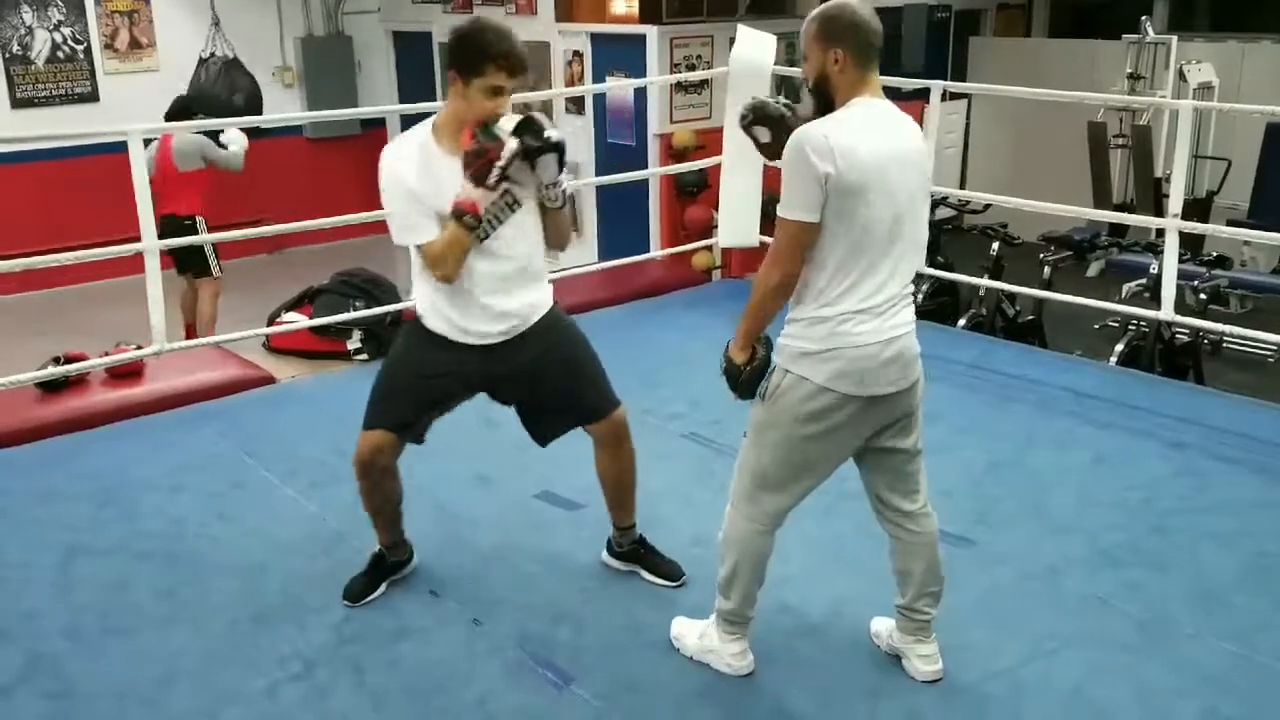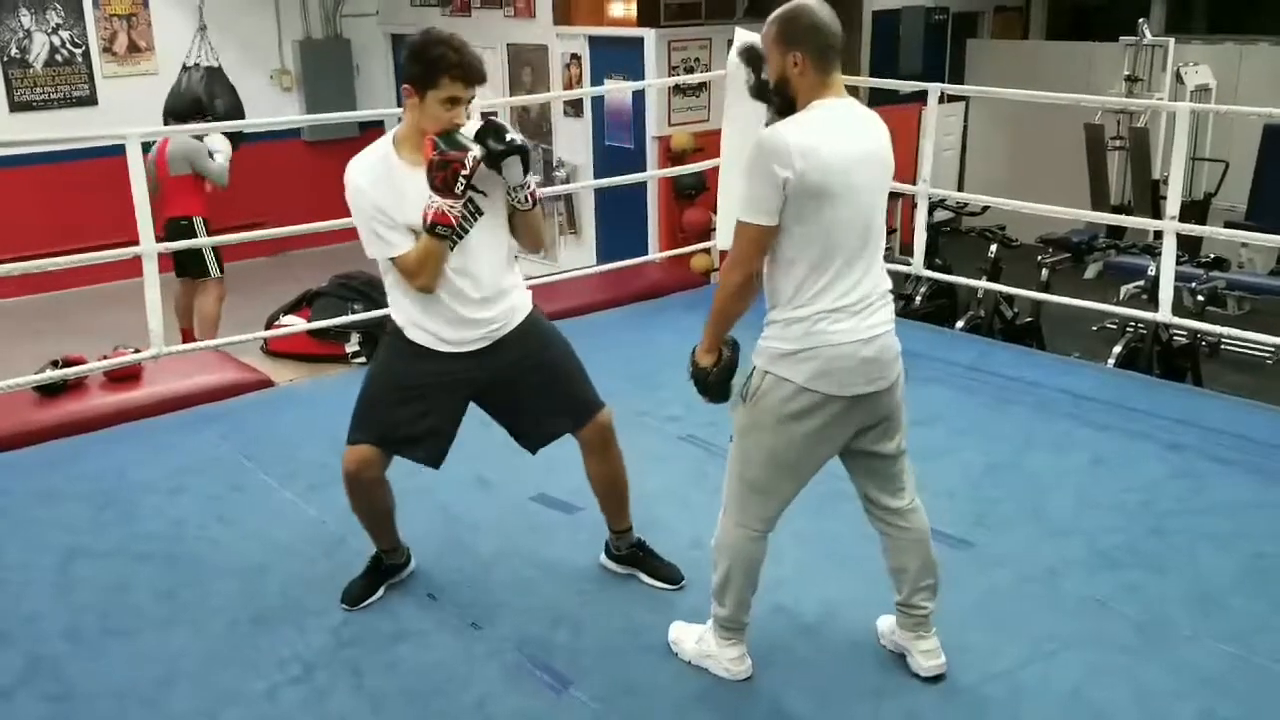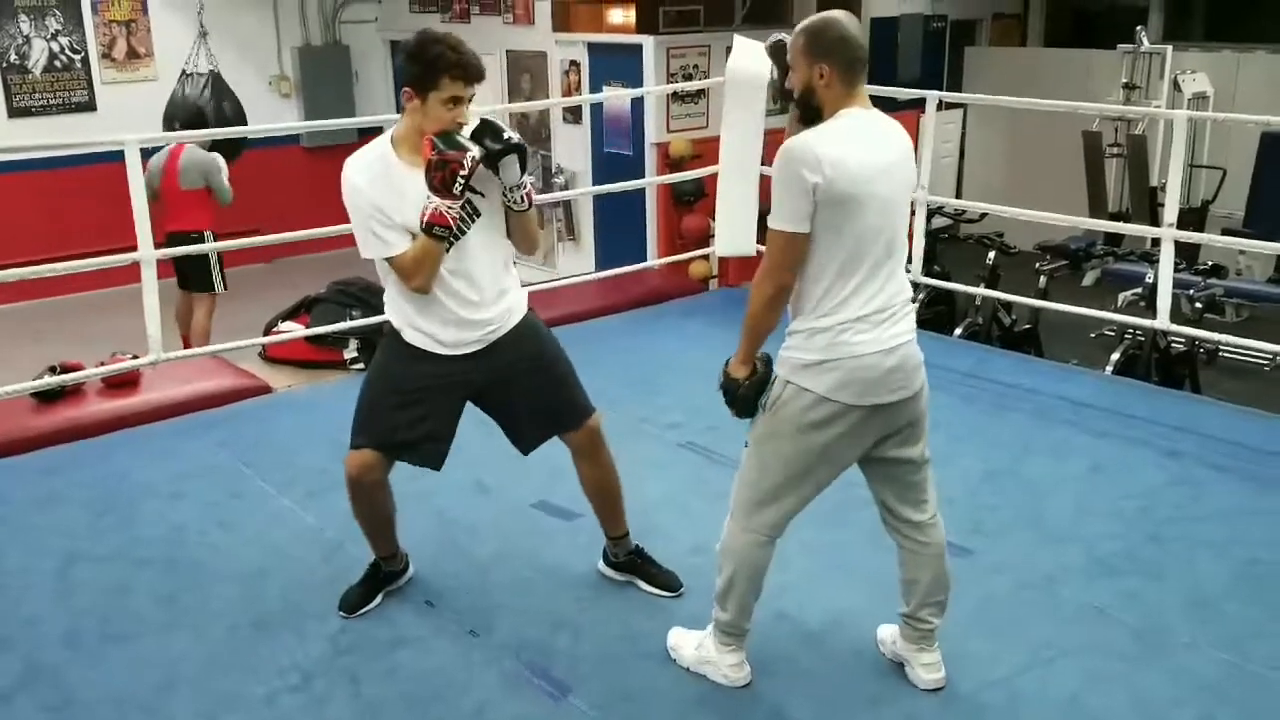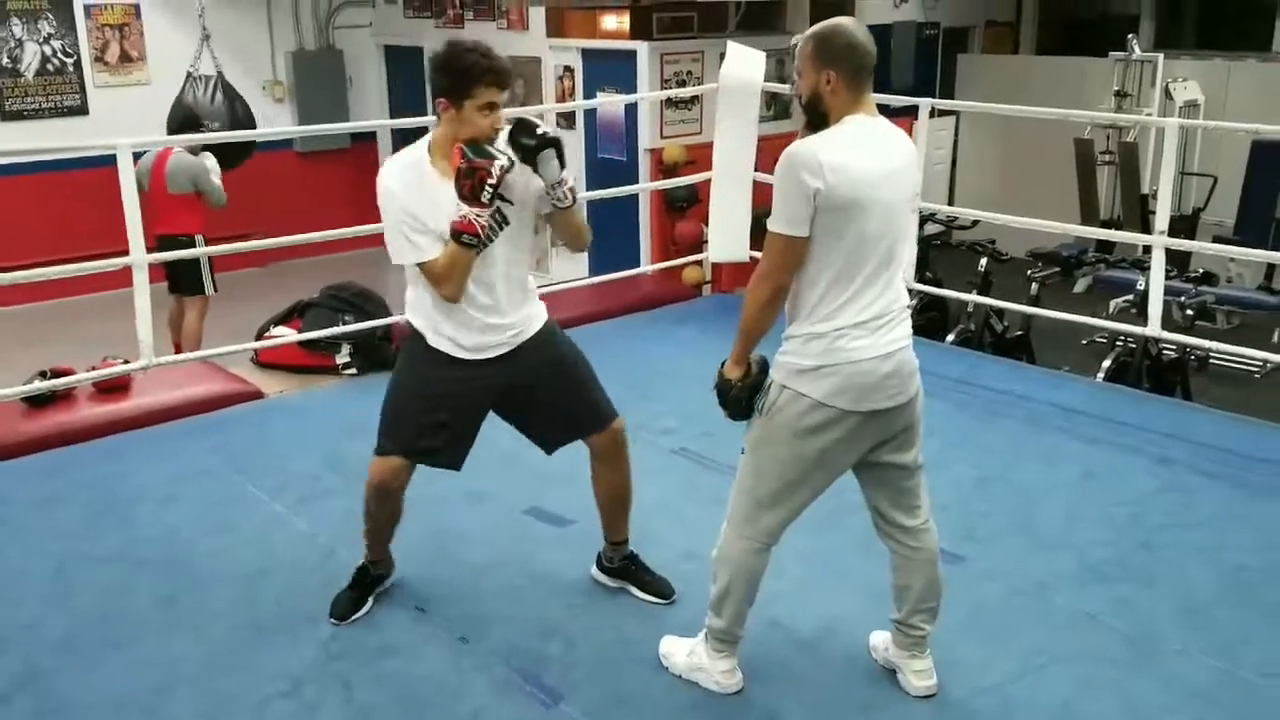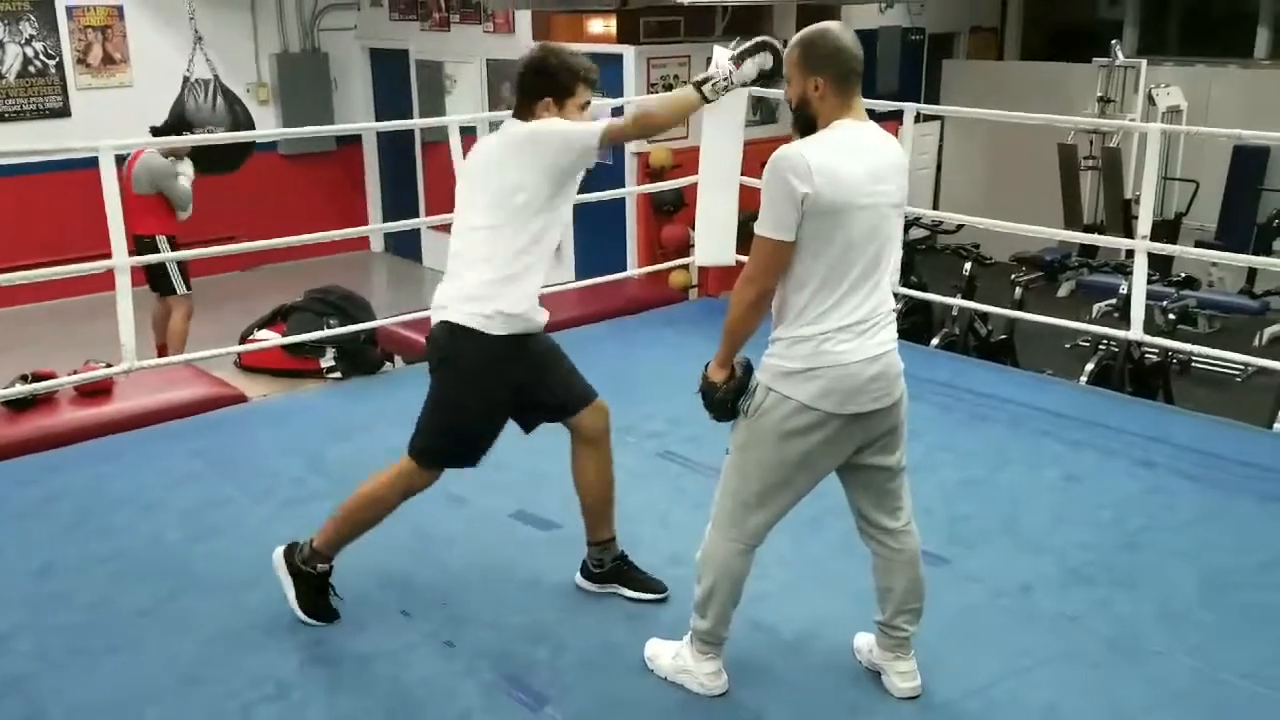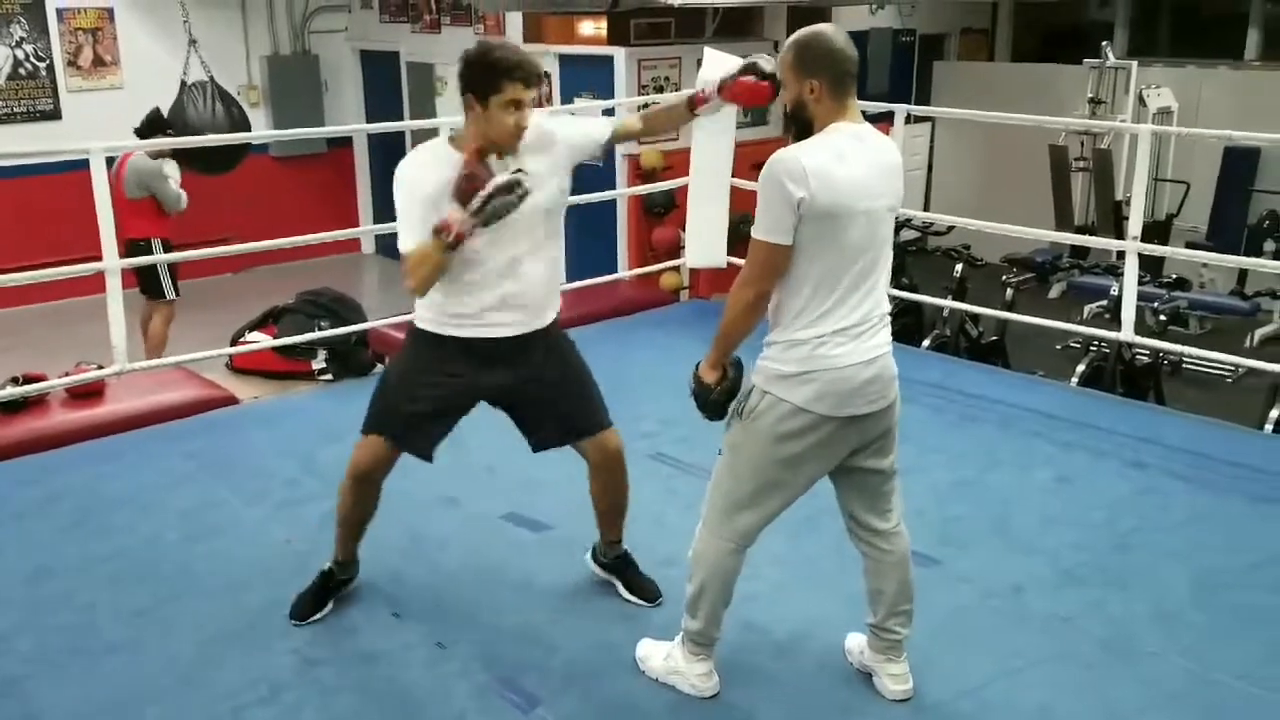
dt=0.3s
person 1, frame 1
left shoulder: (816, 140)
right shoulder: (909, 132)
left elbow: (783, 266)
left wrist: (744, 341)
left hip: (822, 364)
right hip: (896, 355)
left knee: (754, 502)
right knee: (906, 502)
left ankle: (729, 637)
right ankle: (918, 639)
person 1, frame 2
left shoulder: (778, 144)
right shoulder: (872, 128)
left elbow: (743, 268)
left wrist: (710, 343)
right wrist: (775, 105)
left hip: (802, 366)
right hip: (877, 353)
left knee: (746, 512)
right knee: (896, 500)
left ankle: (725, 644)
right ankle: (919, 636)
person 1, frame 3
left shoulder: (805, 153)
right shoulder: (897, 137)
left elbow: (776, 277)
left wrist: (745, 357)
right wrist: (805, 108)
left hip: (824, 375)
right hip: (899, 364)
left knee: (754, 514)
right knee: (914, 512)
left ankle: (725, 649)
right ankle: (922, 648)
person 1, frame 4
left shoulder: (807, 158)
right shoulder: (902, 146)
left elbow: (773, 278)
left wrist: (739, 358)
right wrist: (814, 118)
left hip: (821, 380)
right hip: (895, 372)
left knee: (750, 522)
right knee: (907, 519)
left ankle: (717, 655)
right ankle: (913, 654)
person 1, frame 5
left shoulder: (795, 163)
right shoulder: (891, 151)
left elbow: (759, 281)
left wrist: (723, 360)
right wrist: (803, 123)
left hip: (805, 383)
right hip: (880, 374)
left knee: (735, 524)
right knee: (890, 521)
left ankle: (703, 657)
right ankle: (898, 656)
person 1, frame 6
left shoulder: (792, 167)
right shoulder: (886, 153)
left elbow: (755, 287)
left wrist: (716, 360)
right wrist: (796, 124)
left hip: (800, 387)
right hip: (874, 379)
left knee: (725, 524)
right knee: (880, 523)
left ankle: (694, 659)
right ankle: (889, 658)
person 2, frame 1
left shoulder: (521, 137)
right shoulder: (403, 159)
left elbow: (558, 242)
right elbow: (444, 268)
left wrist: (550, 176)
right wrist: (479, 193)
left hip: (529, 322)
right hip: (445, 332)
left knee: (612, 424)
right knee: (373, 450)
left ankle: (625, 542)
right ankle: (393, 552)
person 2, frame 2
left shoulder: (482, 144)
right shoulder: (367, 173)
left elbow: (534, 243)
right elbow: (420, 278)
left wrist: (518, 178)
right wrist: (445, 202)
left hip: (511, 326)
right hip: (425, 344)
left knee: (597, 428)
right knee: (360, 464)
left ankle: (624, 545)
right ankle: (391, 557)
person 2, frame 3
left shoulder: (479, 146)
right shoulder: (365, 172)
left elbow: (528, 245)
right elbow: (415, 277)
left wrist: (513, 177)
right wrist: (444, 201)
left hip: (506, 328)
right hip: (422, 346)
left knee: (586, 432)
right knee: (362, 468)
left ankle: (621, 551)
right ankle: (389, 564)
person 2, frame 4
left shoulder: (519, 150)
right shoulder: (402, 177)
left elbow: (578, 239)
right elbow: (445, 284)
left wrist: (553, 172)
right wrist: (475, 209)
left hip: (526, 333)
right hip: (445, 343)
left knee: (609, 437)
right knee: (388, 472)
left ankle: (617, 558)
right ankle: (374, 567)
person 2, frame 5
left shoulder: (501, 151)
right shoulder: (539, 139)
right elbow: (642, 121)
right wrist: (721, 78)
left hip: (508, 329)
right hip: (477, 335)
left knee: (593, 422)
right knee: (420, 470)
left ankle: (602, 561)
right ankle: (308, 559)
person 2, frame 6
left shoulder: (551, 133)
right shoulder: (420, 170)
left elbow: (644, 125)
right elbow: (419, 279)
left wrist: (714, 93)
right wrist: (465, 215)
left hip: (532, 335)
right hip: (445, 337)
left knee: (606, 447)
right knee: (370, 458)
left ankle: (611, 554)
right ankle: (341, 567)
person 3, frame 1
left shoulder: (152, 150)
right shoulder: (195, 142)
left elbow: (150, 186)
right elbow: (234, 164)
right wrist: (237, 147)
left hip: (166, 223)
right hip: (190, 221)
left knee: (193, 282)
right knee: (209, 287)
left ankle: (191, 337)
person 3, frame 2
left shoulder: (157, 149)
right shoulder: (189, 144)
right elbow: (220, 180)
right wrist: (221, 155)
left hip: (171, 225)
right hip: (190, 223)
left knee: (187, 284)
right knee: (212, 289)
left ankle: (188, 342)
person 3, frame 3
left shoulder: (157, 160)
right shoulder: (203, 159)
left elbow: (148, 196)
right elbow: (226, 199)
right wrist: (221, 177)
left hip: (172, 236)
right hip: (198, 235)
left knee: (187, 293)
right knee: (204, 302)
left ankle: (188, 348)
person 3, frame 4
left shoulder: (147, 160)
right shoulder: (192, 164)
left elbow: (137, 188)
right elbow: (220, 200)
right wrist: (213, 175)
left hip: (163, 240)
right hip: (188, 240)
left knee: (179, 300)
right knee: (196, 306)
left ankle: (180, 354)
person 3, frame 5
left shoulder: (138, 159)
right shoulder: (160, 165)
right elbow: (183, 202)
right wrist: (184, 177)
left hip: (144, 240)
right hip: (158, 241)
left knee: (164, 300)
right knee: (182, 306)
left ankle: (163, 357)
person 3, frame 6
left shoulder: (124, 162)
right shoulder: (149, 168)
right elbow: (174, 205)
right wrist: (172, 180)
left hip: (134, 243)
right hip: (152, 244)
left knee: (152, 305)
right knee: (164, 310)
left ankle: (152, 360)
